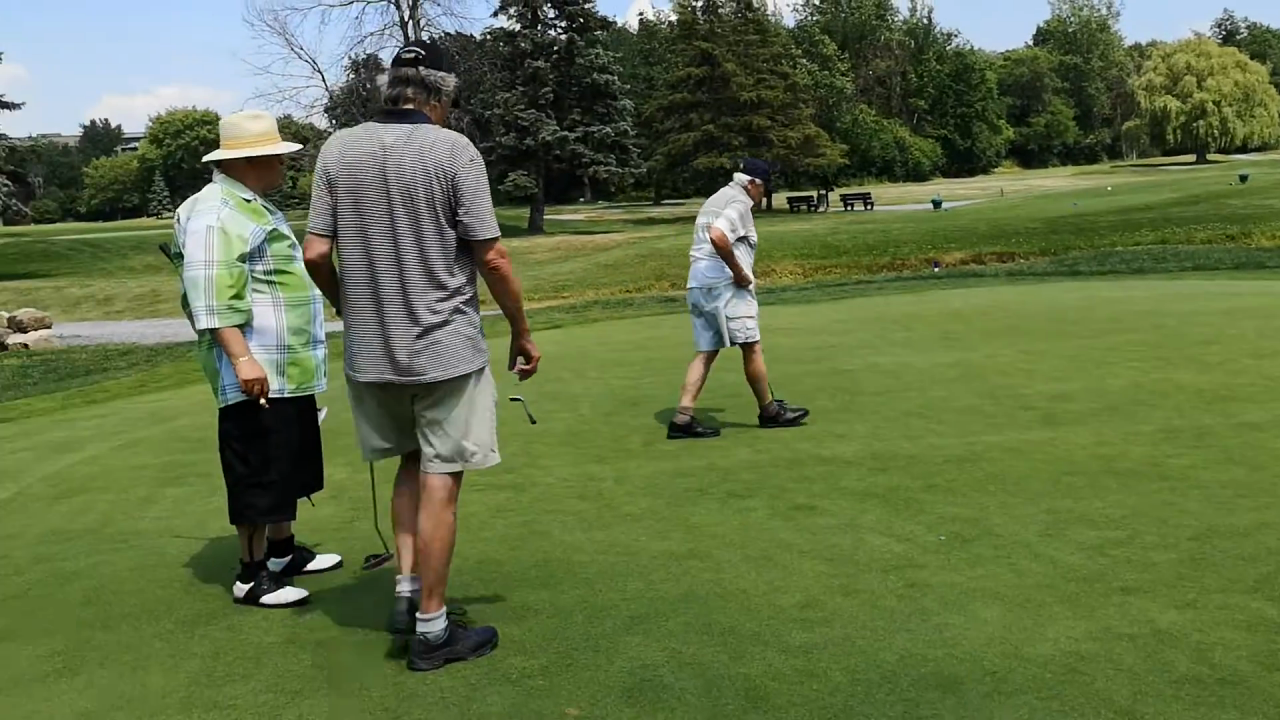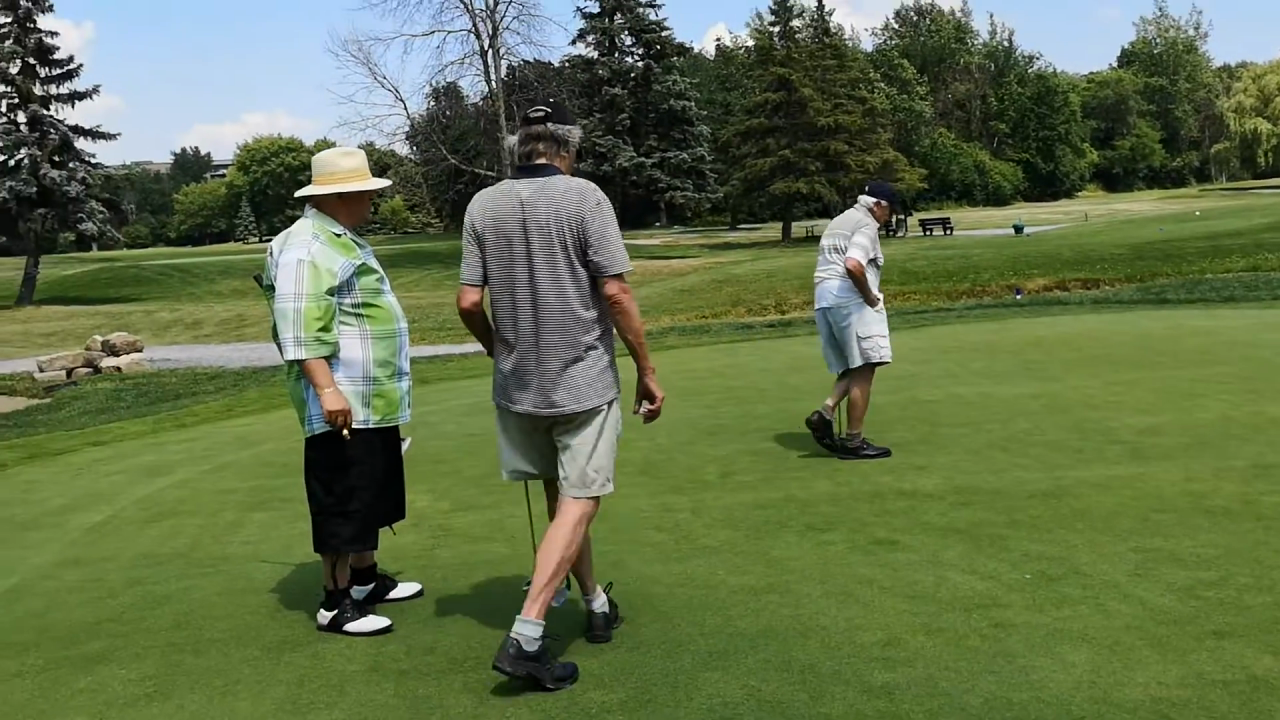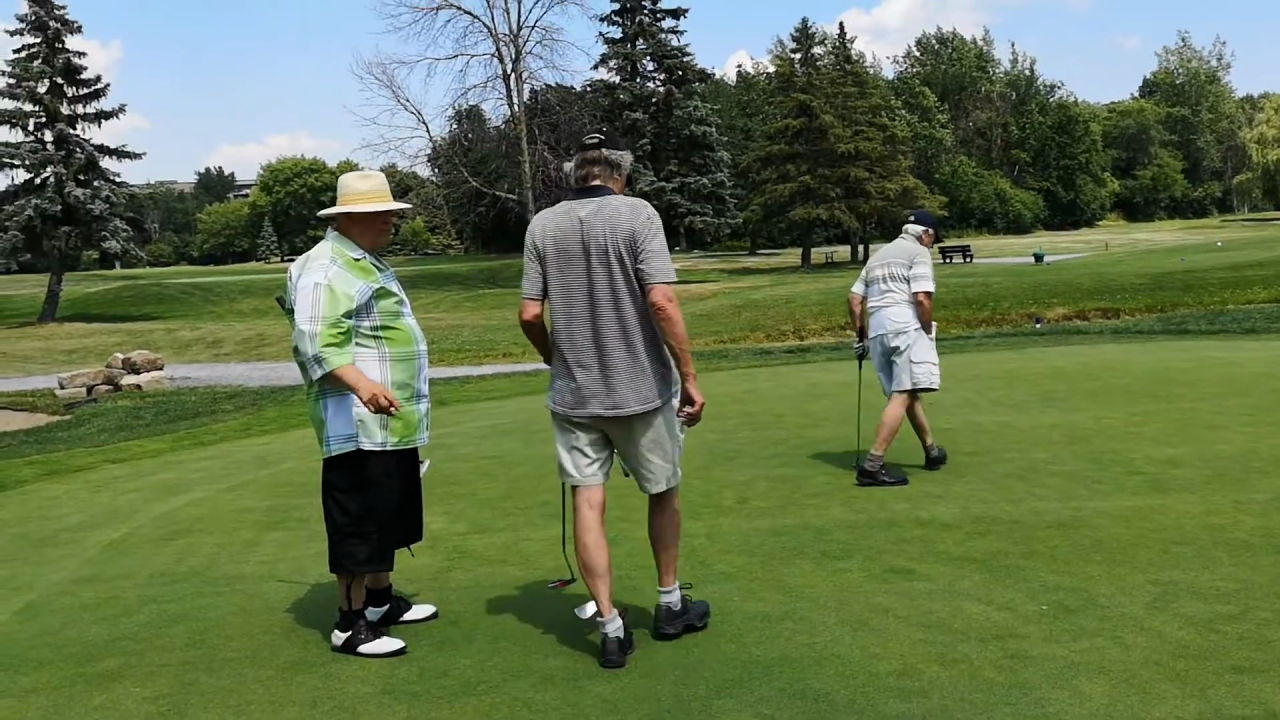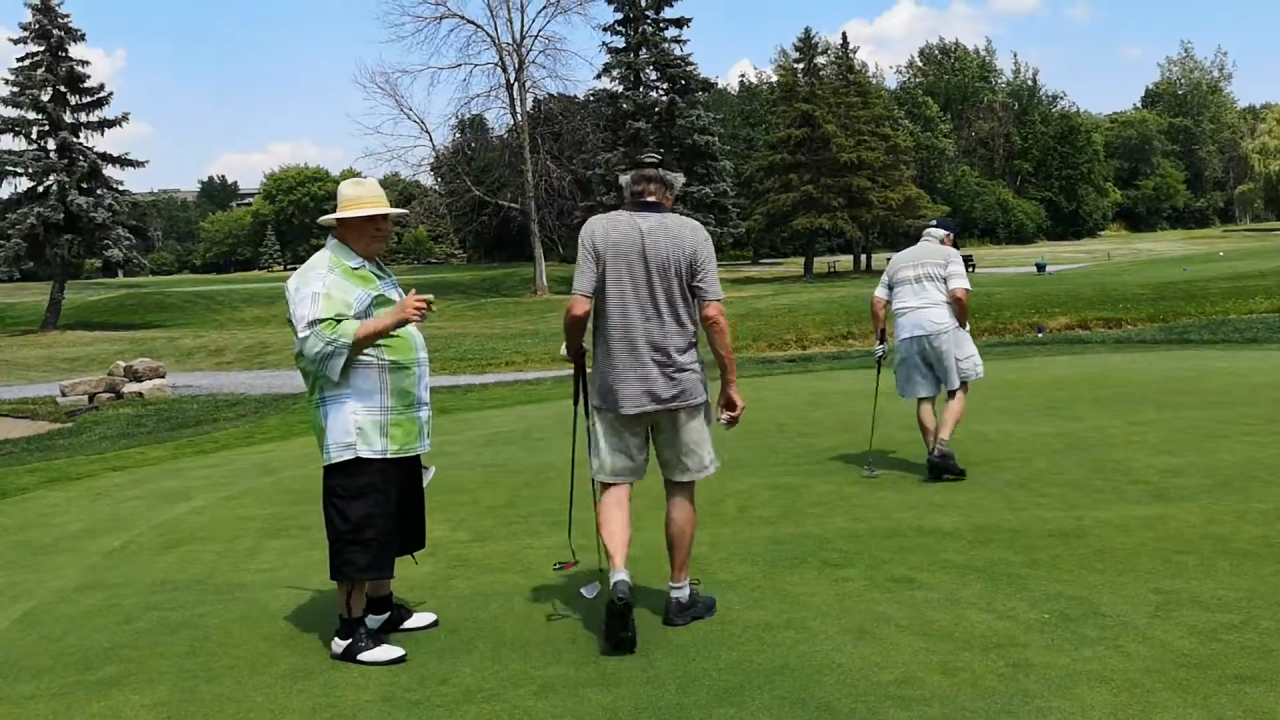
dt=0.4s
person 1, frame 1
left shoulder: (338, 149)
right shoulder: (453, 150)
left elbow: (316, 253)
right elbow: (491, 257)
right wrist: (522, 332)
left hip: (370, 351)
right hip: (445, 348)
left knee: (411, 467)
right knee: (441, 484)
left ankle: (405, 594)
right ankle: (431, 629)
person 1, frame 2
left shoulder: (482, 205)
right shoulder: (584, 196)
left elbow: (469, 302)
right elbow: (616, 294)
right wrist: (646, 370)
left hip: (517, 384)
right hip: (583, 380)
left knee: (561, 497)
right knee: (577, 504)
left ankle: (596, 605)
right ankle: (524, 637)
person 1, frame 3
left shoulder: (542, 224)
right shoulder: (637, 213)
left elbow: (529, 315)
right elbow: (662, 302)
right wrist: (688, 376)
left hip: (572, 392)
right hip: (641, 387)
left knee: (588, 504)
right knee: (662, 492)
left ankle: (610, 627)
right ankle: (670, 604)
person 1, frame 4
left shoulder: (597, 229)
right shoulder: (691, 232)
left elbow: (577, 310)
right elbow: (713, 316)
left wrist: (573, 350)
right wrist: (730, 382)
left hip: (614, 387)
right hip: (680, 386)
left knee: (614, 489)
right knee: (681, 490)
left ankle: (619, 580)
right ankle: (680, 596)
person 2, frame 1
left shoulder: (251, 205)
right shoulder: (214, 211)
right elbow: (212, 297)
right wrist: (242, 358)
left hip: (287, 370)
right hip: (256, 373)
left knee: (285, 469)
right knee: (259, 475)
left ankle: (284, 552)
right ankle: (252, 575)
person 2, frame 2
left shoulder: (341, 240)
right shoulder: (306, 246)
right elbow: (301, 327)
right wrist: (326, 389)
left hip: (374, 400)
right hip: (343, 401)
left knee: (369, 497)
right knee: (342, 503)
left ankle: (366, 580)
right ankle: (336, 602)
person 2, frame 3
left shoulder: (366, 261)
right shoulder: (325, 267)
right elbow: (318, 343)
right wrist: (363, 386)
left hip: (391, 422)
right hip: (357, 424)
left knee: (385, 517)
right knee: (359, 521)
left ankle: (380, 600)
right ankle: (351, 624)
person 2, frame 4
left shoulder: (371, 269)
right shoulder: (324, 274)
right elbow: (322, 340)
right wrist: (391, 319)
left hip: (392, 426)
right hip: (357, 429)
left knee: (386, 523)
right knee: (359, 529)
left ankle: (381, 608)
right ankle: (351, 632)
person 3, frame 1
left shoulder: (717, 199)
right shoulder: (739, 202)
right elbow: (717, 237)
right wrist: (739, 272)
left hip: (700, 282)
right hip: (723, 283)
left knee: (706, 351)
right knee: (752, 347)
left ankle: (683, 418)
right ankle: (769, 411)
person 3, frame 2
left shoulder: (838, 222)
right shoulder: (866, 225)
right elbow: (853, 265)
right wrist: (870, 294)
left hip: (825, 302)
right hip: (852, 302)
left knee: (854, 370)
right knee: (863, 371)
left ankle: (824, 414)
right ankle: (853, 441)
person 3, frame 3
left shoulder: (878, 255)
right shoulder: (919, 253)
left elbow: (855, 299)
right elbow: (922, 299)
left wrist: (859, 336)
right wrist: (928, 331)
left hip: (878, 330)
right hip: (907, 328)
left knee: (909, 392)
right knee: (902, 396)
left ankle: (932, 451)
right ankle: (872, 464)
person 3, frame 4
left shoulder: (897, 259)
right shoulder: (949, 254)
left elbow: (878, 302)
right elbow: (959, 295)
left wrist: (880, 338)
right wrist: (963, 326)
left hip: (906, 333)
right hip: (941, 328)
left knee: (925, 397)
right knee: (958, 390)
left ankle: (936, 458)
right ankle: (942, 448)
